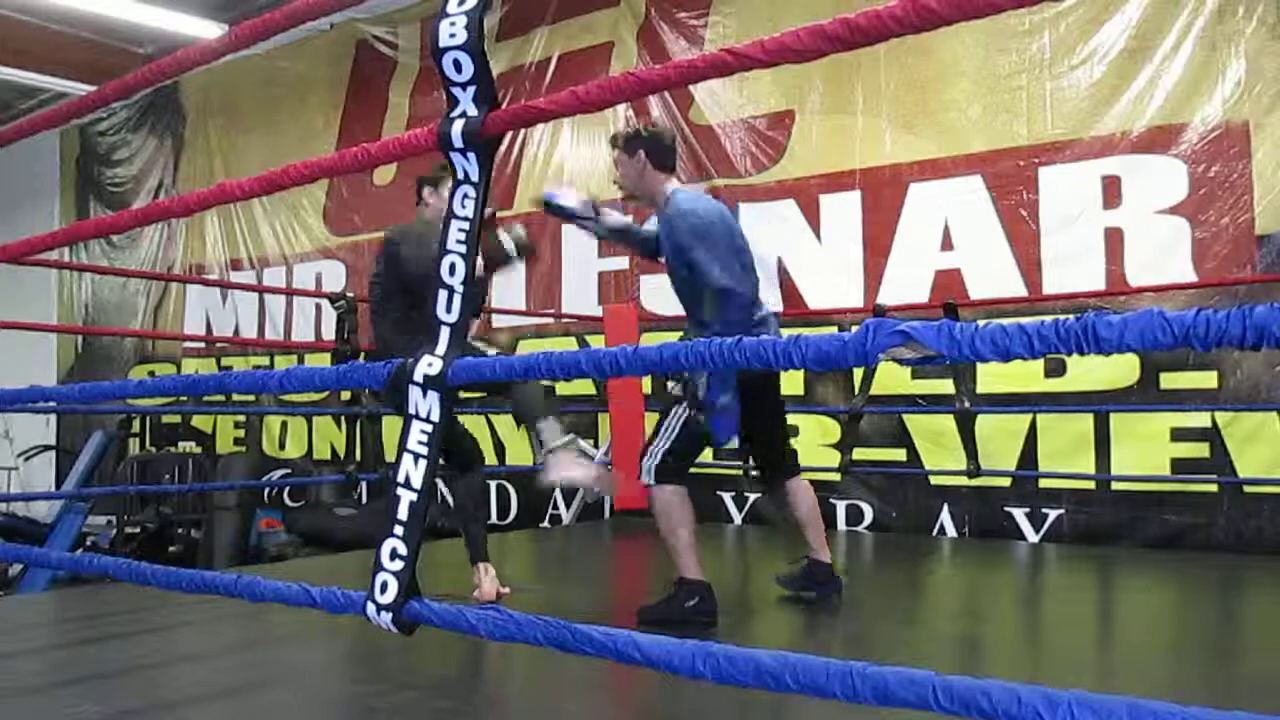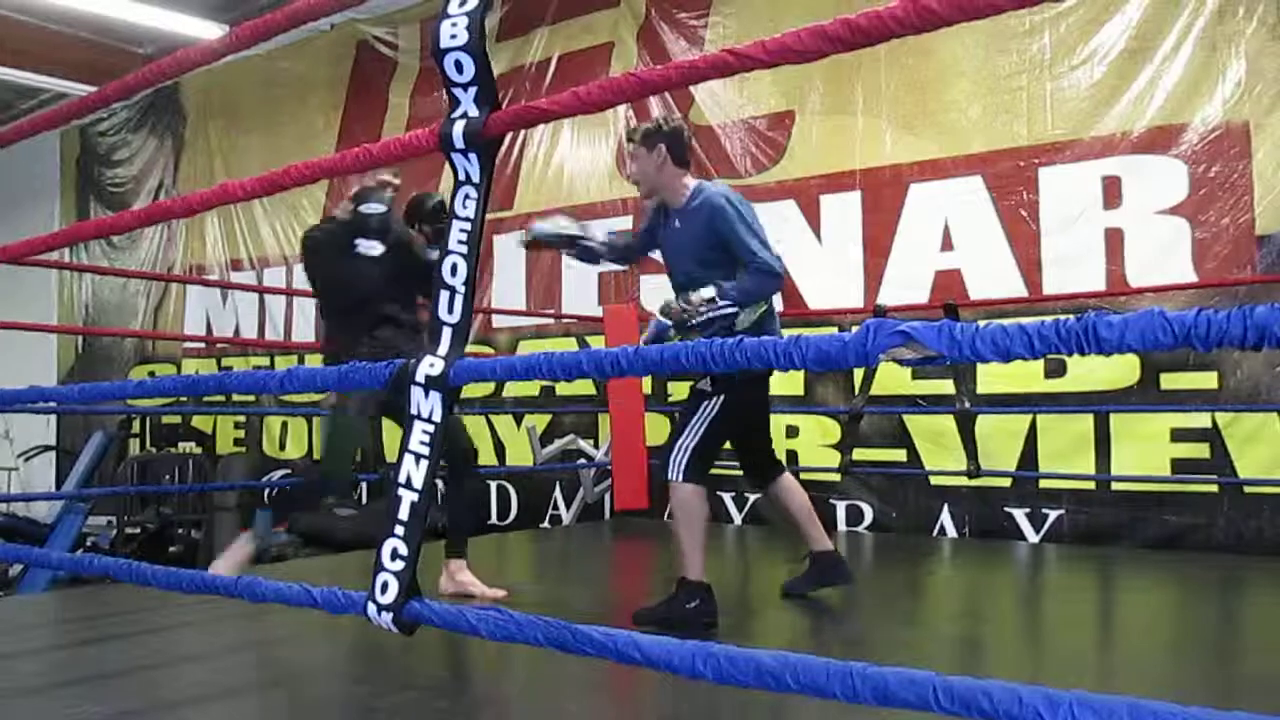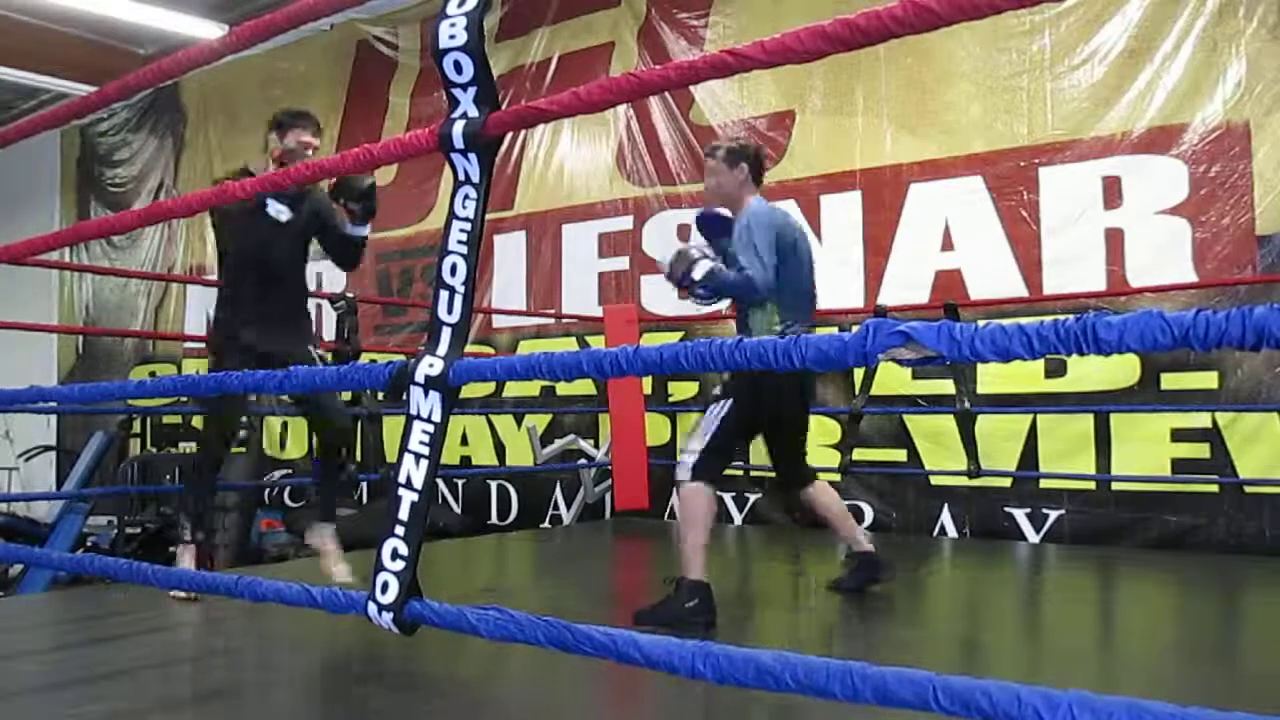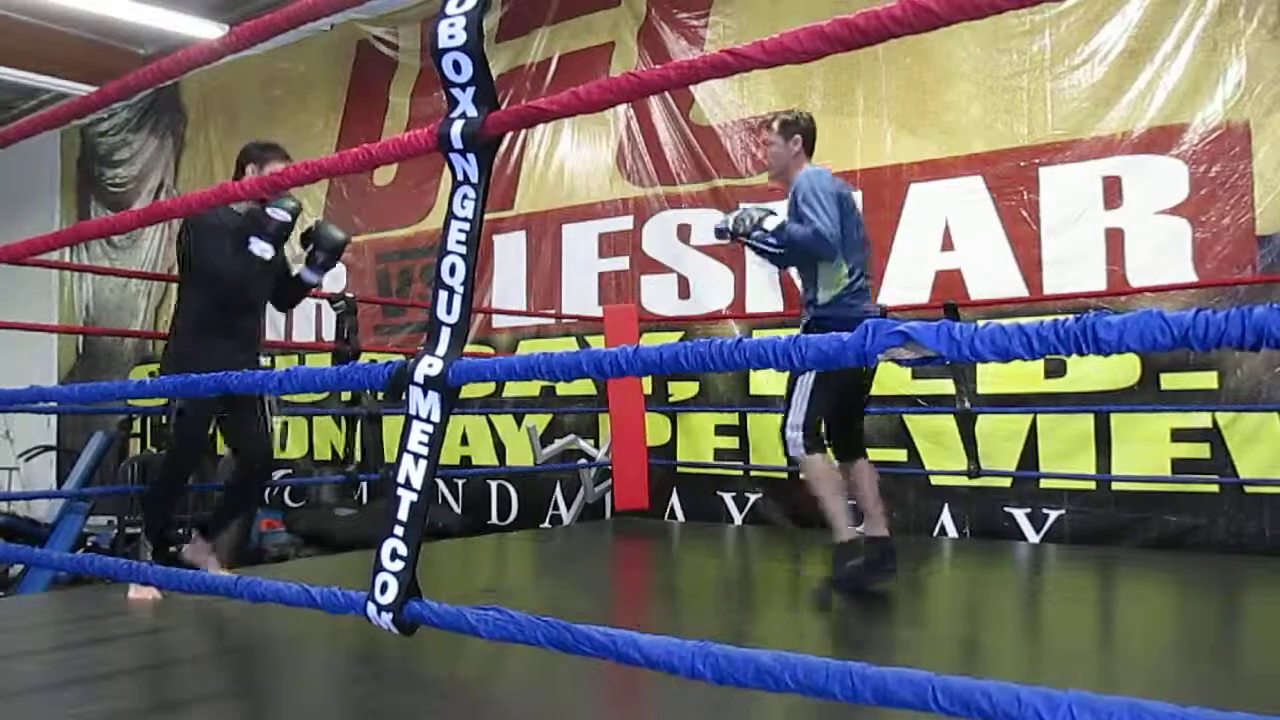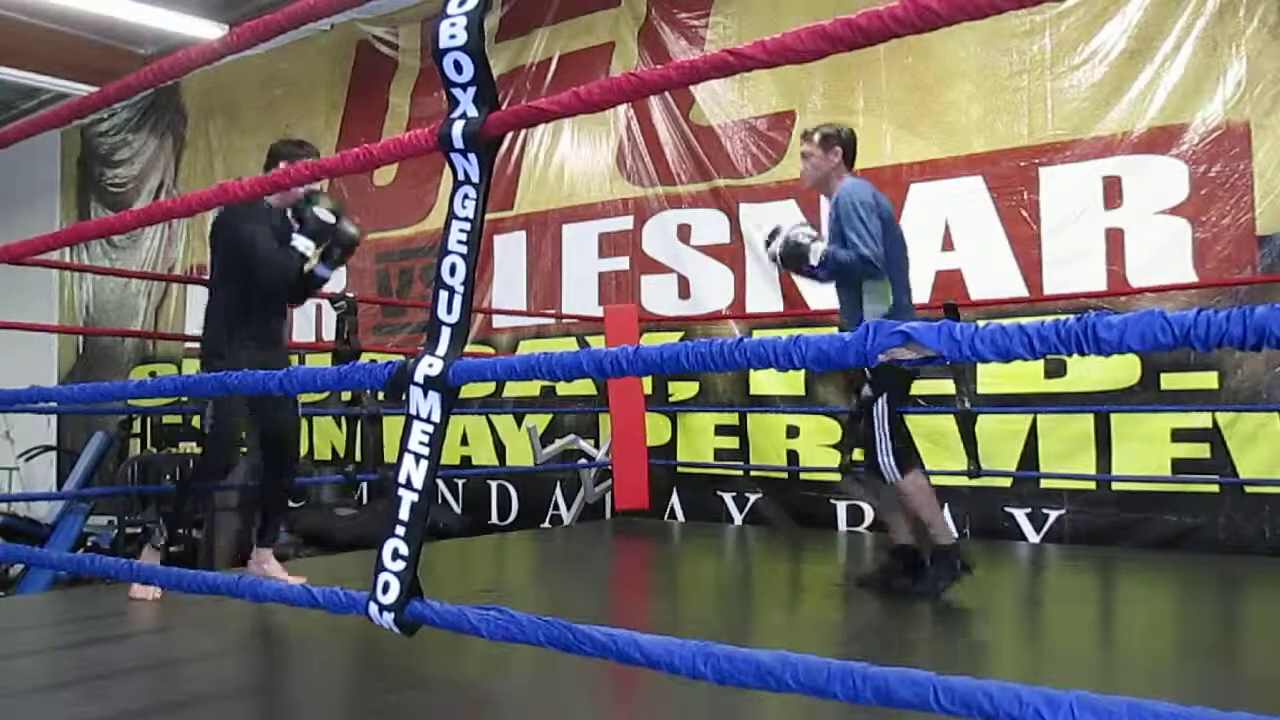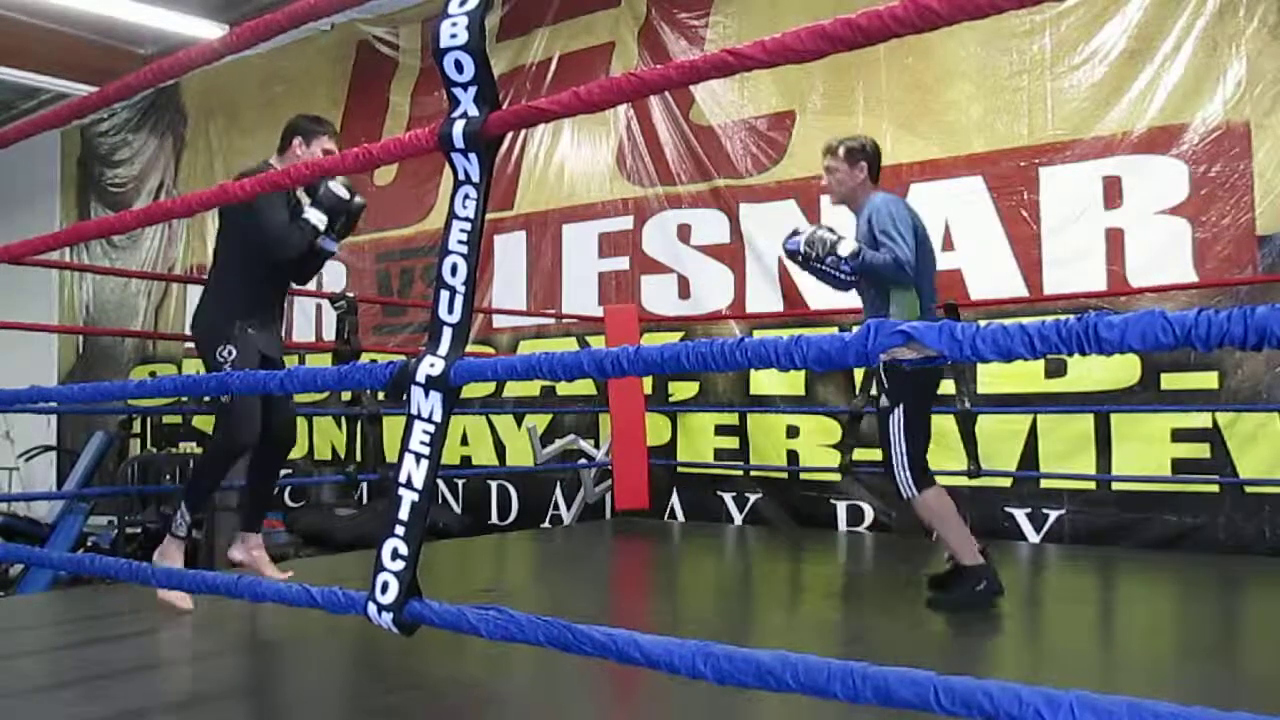
dt=0.3s
person 1, frame 1
left shoulder: (685, 214)
right shoulder: (687, 207)
left elbow: (730, 289)
right elbow: (661, 244)
left wrist: (719, 370)
right wrist: (602, 221)
left knee: (660, 467)
right knee: (777, 464)
left ankle: (693, 591)
right ankle: (822, 567)
person 1, frame 2
left shoulder: (717, 203)
right shoulder: (665, 211)
left elbow: (770, 273)
right elbow: (627, 250)
left wrist: (710, 301)
right wrist: (568, 238)
left knee: (682, 462)
right knee: (760, 464)
left ankle: (695, 595)
right ankle: (827, 558)
person 1, frame 3
left shoulder: (756, 218)
right shoulder: (774, 219)
left elbow: (756, 288)
left wrist: (699, 270)
right wrist: (718, 251)
left hip: (766, 362)
right hip: (793, 363)
left knee: (695, 463)
right knee: (794, 471)
left ankle: (693, 594)
right ankle: (865, 555)
person 1, frame 4
left shoulder: (813, 181)
right shoulder: (819, 185)
left elbow: (822, 240)
left wrist: (769, 225)
right wrist: (761, 232)
left hip: (836, 323)
right hip: (855, 322)
left knee: (800, 435)
right knee: (846, 441)
left ankle: (849, 545)
right ankle: (876, 547)
person 1, frame 5
left shoulder: (853, 196)
right shoulder: (851, 199)
left elbow: (870, 263)
left wrist: (815, 252)
right wrist: (805, 255)
left knee: (889, 454)
right knee: (881, 451)
left ankle: (947, 551)
right ankle: (904, 553)
person 1, frame 6
left shoulder: (884, 209)
right shoulder: (874, 214)
left elbow: (901, 269)
right elbow: (864, 280)
left wrist: (843, 249)
right wrist: (821, 258)
left hip: (907, 354)
right hip: (903, 353)
left knee: (908, 472)
right knee: (907, 467)
left ankle: (978, 574)
right ankle: (966, 560)
person 2, frame 1
left shoulder: (428, 241)
right shoulder: (415, 235)
left elbow: (462, 311)
right elbow: (436, 285)
left wrist: (484, 260)
right wrist: (493, 254)
left hip: (402, 372)
right hip: (419, 360)
left knee: (465, 459)
left ankle: (483, 572)
right ankle: (557, 454)
person 2, frame 2
left shoulder: (394, 233)
right shoulder: (321, 238)
left elbow: (435, 290)
right elbow: (352, 293)
left wrist: (435, 241)
right wrist: (369, 234)
left hip: (406, 367)
right hip: (356, 366)
left knee: (459, 456)
right knee: (336, 470)
left ankle: (456, 569)
right ankle: (247, 543)
person 2, frame 3
left shoulder: (311, 199)
left elbow: (348, 259)
right elbow: (246, 249)
left wrist: (359, 216)
right wrist: (279, 201)
left hip: (292, 335)
right hip: (238, 336)
left knee: (337, 428)
right knee: (216, 442)
left ankle: (325, 530)
right ankle: (189, 552)
person 2, frame 4
left shoulder: (265, 223)
right shoulder: (203, 221)
left elbow: (283, 298)
right elbow: (227, 286)
left wrist: (318, 264)
right wrist: (266, 235)
left hip: (242, 363)
right hip: (195, 362)
left knee: (258, 461)
right knee: (183, 461)
left ankle: (201, 544)
right ankle: (148, 561)
person 2, frame 5
left shoulder: (282, 220)
right shoulder: (242, 213)
left elbow: (293, 293)
right elbow: (270, 274)
left wrist: (330, 260)
right wrist: (306, 235)
left hip: (270, 355)
right hip: (230, 355)
left knee: (284, 452)
right knee: (219, 459)
left ankle: (263, 556)
right ankle: (153, 551)
person 2, frame 6
left shoulder: (291, 197)
left elbow: (298, 270)
right elbow: (280, 248)
left wrist: (335, 229)
right wrist: (320, 211)
left hip: (263, 333)
right hip: (229, 328)
left knee: (279, 435)
right knee: (239, 431)
left ankle: (249, 543)
right ankle: (174, 547)
